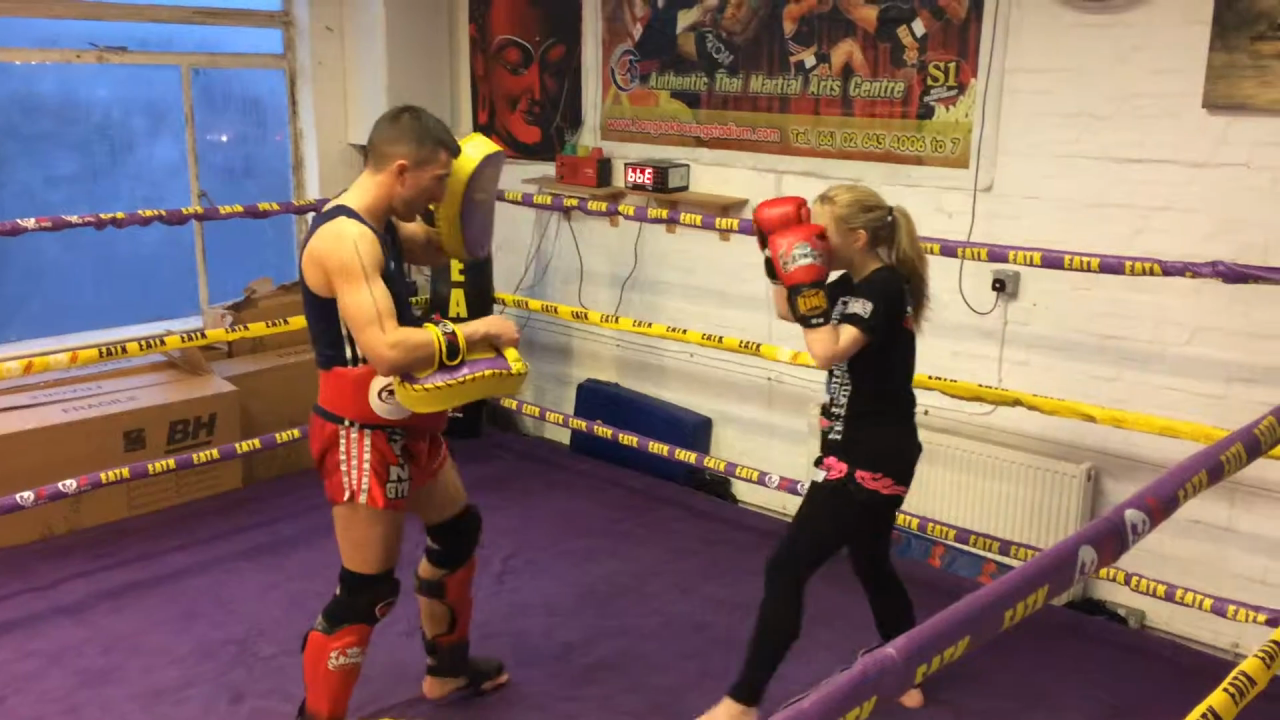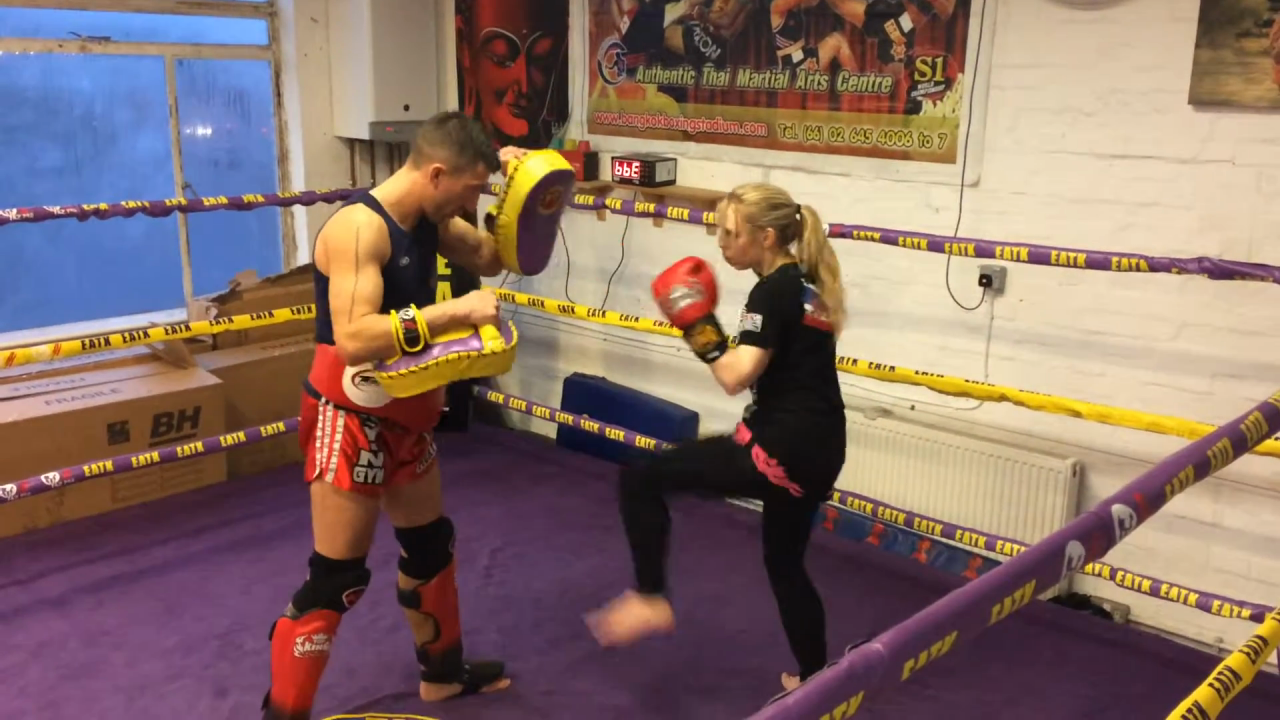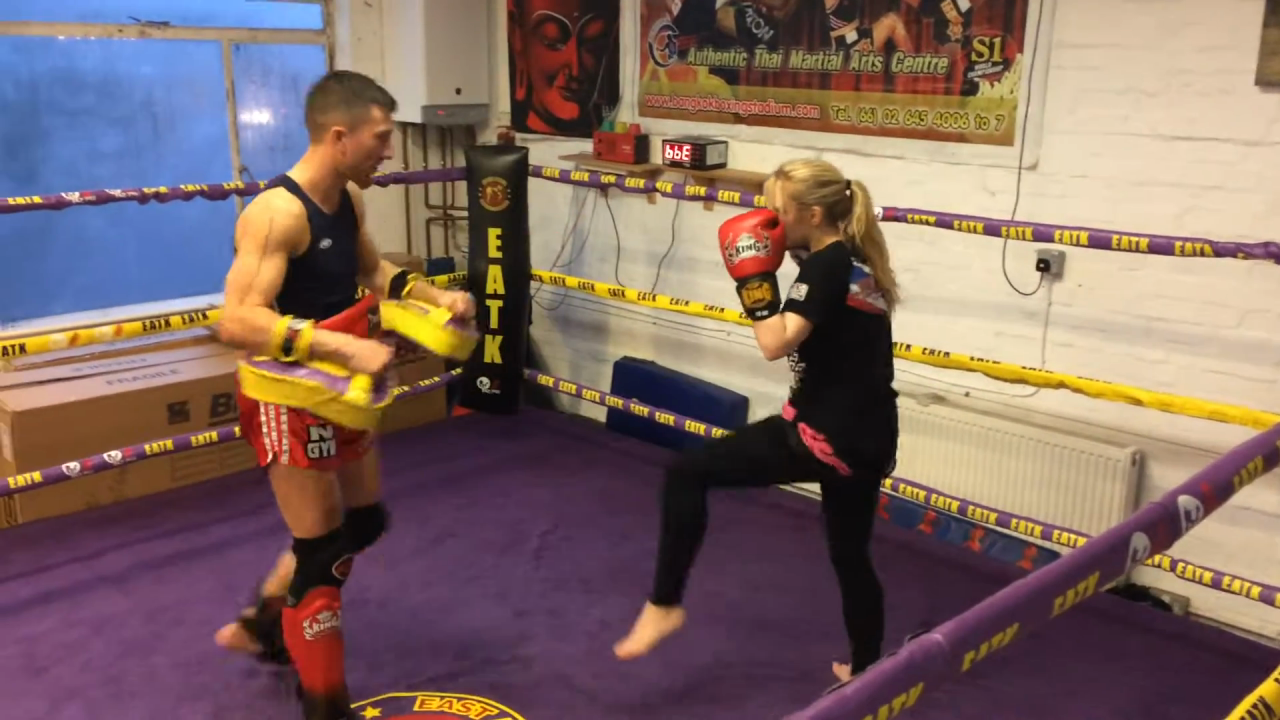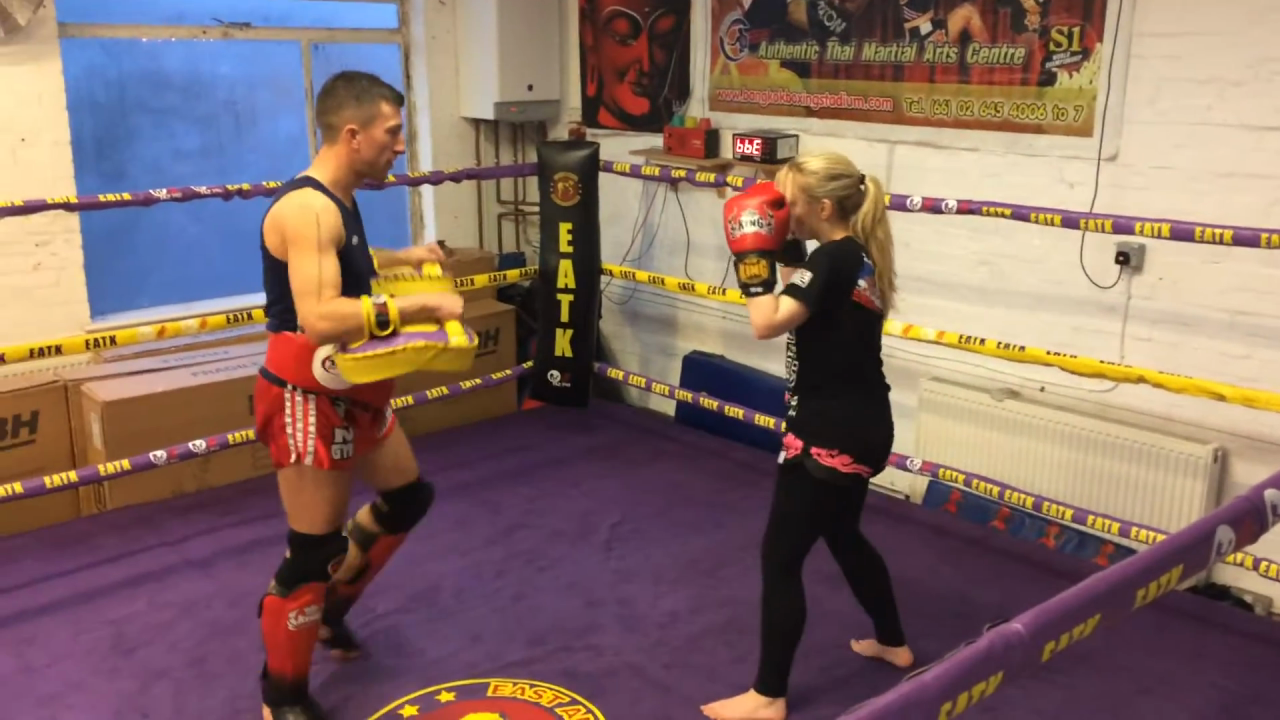
dt=0.7s
person 1, frame 1
left shoulder: (376, 223)
right shoulder: (344, 240)
left elbow: (433, 248)
right elbow: (386, 349)
right wrist: (478, 330)
left hip: (403, 423)
right hip: (363, 432)
left knee: (457, 530)
right knee: (367, 590)
left ankle: (448, 665)
person 1, frame 2
left shoulder: (429, 218)
right shoulder: (359, 227)
left elbow: (491, 258)
right elbow: (353, 339)
right wrist: (455, 311)
left hip: (404, 413)
right hip: (350, 419)
left knee: (430, 544)
right knee: (337, 578)
left ankle: (442, 669)
person 1, frame 3
left shoulder: (348, 197)
right shoulder: (278, 212)
left elbow: (372, 268)
right elbow: (238, 319)
left wrist: (434, 295)
right wrist: (345, 347)
right hip: (289, 400)
left knee: (361, 520)
right knee: (321, 554)
left ankle: (259, 621)
person 1, frame 4
left shoulder: (338, 198)
right shoulder: (308, 209)
right elbow: (321, 319)
left wrist: (396, 259)
right wrist: (421, 305)
left hip: (352, 389)
right hip: (307, 397)
left knee: (407, 497)
right knee: (314, 549)
left ankle: (325, 612)
person 2, frame 1
left shoulder: (881, 288)
right shoulder: (861, 283)
left elbow: (827, 350)
right elbow: (796, 314)
left wrist: (804, 279)
right wrist: (781, 254)
left hip: (866, 456)
right hip: (880, 452)
left knee: (786, 569)
right knee: (872, 564)
person 2, frame 2
left shoulder: (773, 292)
right shoulder: (810, 281)
left elbow: (736, 377)
left wrist: (696, 321)
left hip: (780, 446)
right hip: (820, 450)
left knee: (641, 478)
right knee: (786, 566)
left ankle: (648, 597)
right ankle: (814, 682)
person 2, frame 3
left shoulder: (825, 266)
right shoulder: (859, 261)
left elbow: (775, 342)
left wrist: (752, 275)
left hip: (822, 431)
right hip: (870, 436)
left knee: (687, 474)
right knee: (851, 554)
left ankle: (664, 605)
right ankle: (864, 671)
person 2, frame 4
left shoulder: (832, 260)
right shoulder: (858, 255)
left elbow: (767, 323)
right elbow: (810, 289)
left wrist: (750, 252)
right wrist: (781, 246)
left hip: (829, 432)
right hip: (863, 426)
left knee: (781, 557)
right knee: (842, 533)
right ankle: (893, 643)
